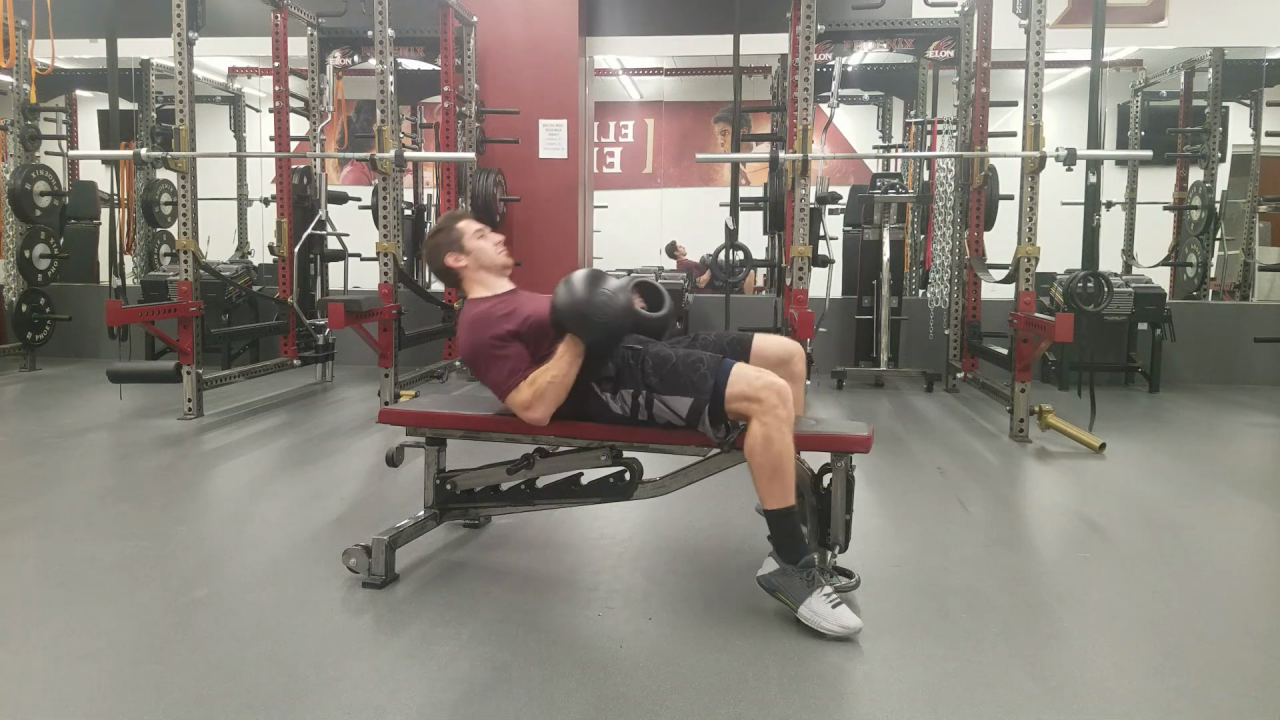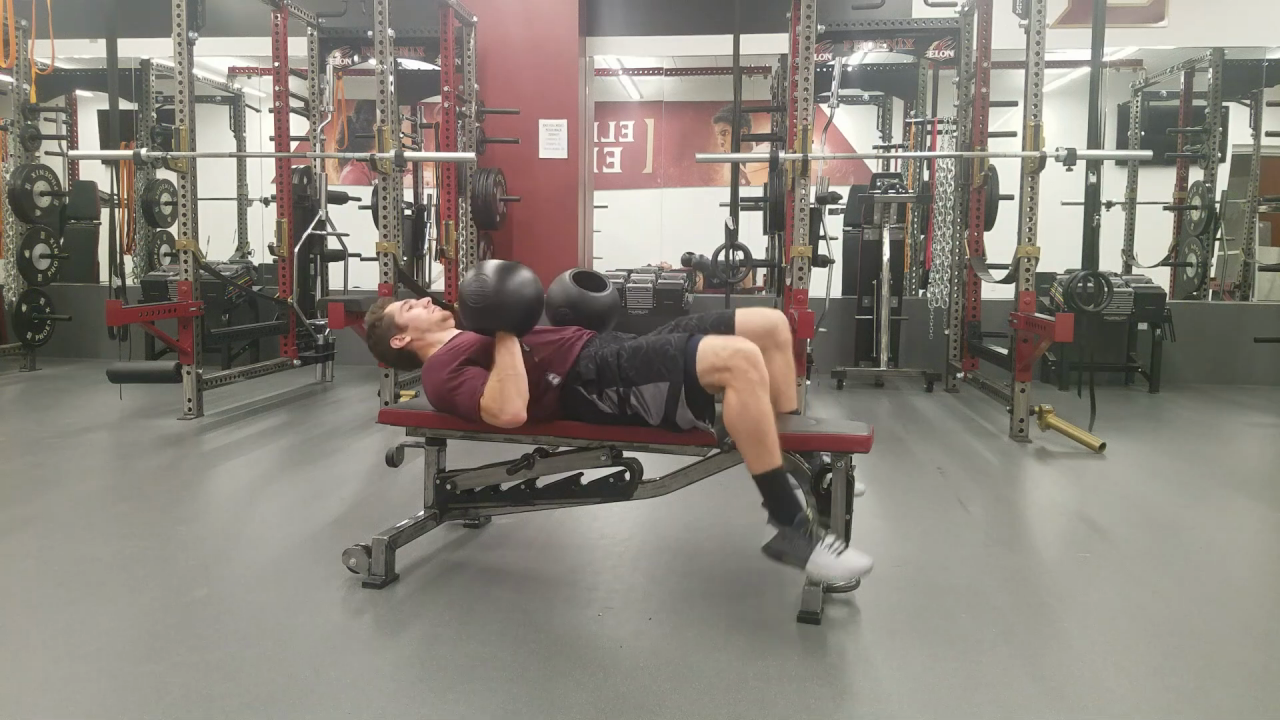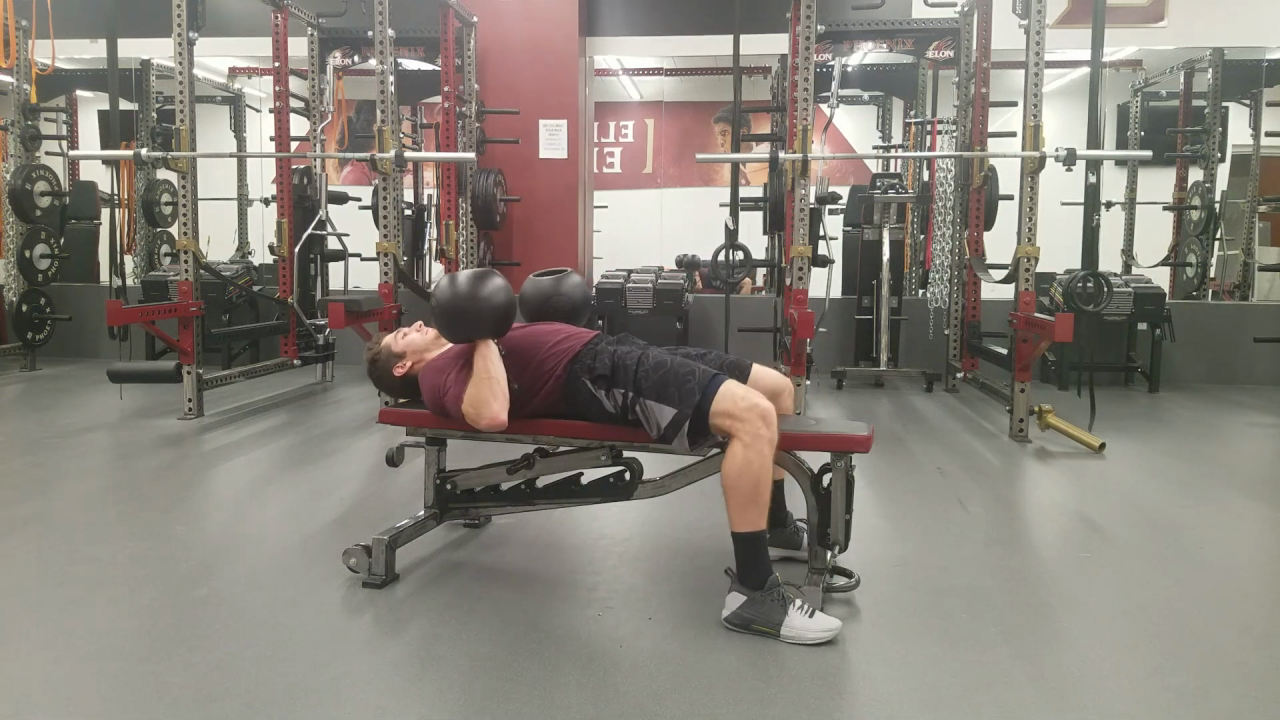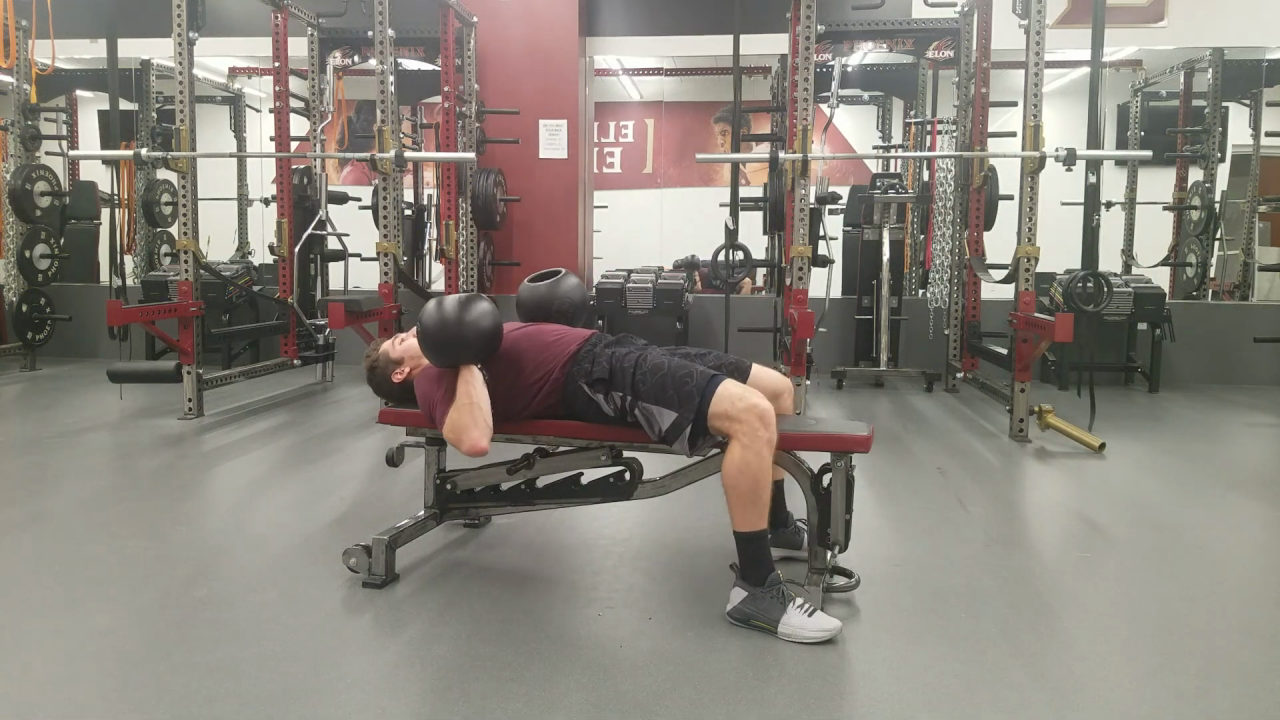
dt=0.5s
person 1, frame 1
left shoulder: (509, 299)
right shoulder: (480, 327)
right elbow: (534, 408)
right wrist: (576, 336)
left hip: (636, 352)
right hip: (614, 383)
left knee: (787, 354)
right knee: (769, 395)
left ankle: (788, 506)
right ankle: (790, 564)
person 1, frame 2
left shoulder: (468, 343)
right shoulder: (444, 373)
right elbow: (512, 411)
right wrist: (505, 334)
left hip: (613, 349)
right hip: (597, 383)
left knee: (769, 324)
right knee: (741, 358)
right ankle: (790, 528)
person 1, frame 3
left shoulder: (467, 354)
right shoulder: (438, 375)
right elbow: (492, 415)
right wrist: (481, 335)
right hip: (600, 376)
left knee: (777, 388)
right knee: (753, 416)
left ankle: (777, 525)
right ankle: (753, 591)
person 1, frame 4
right shoulder: (434, 378)
right elbow: (474, 441)
right wrist: (464, 357)
right hip: (598, 377)
left knee: (777, 390)
right knee: (752, 415)
left ankle: (779, 526)
right ankle: (757, 589)
